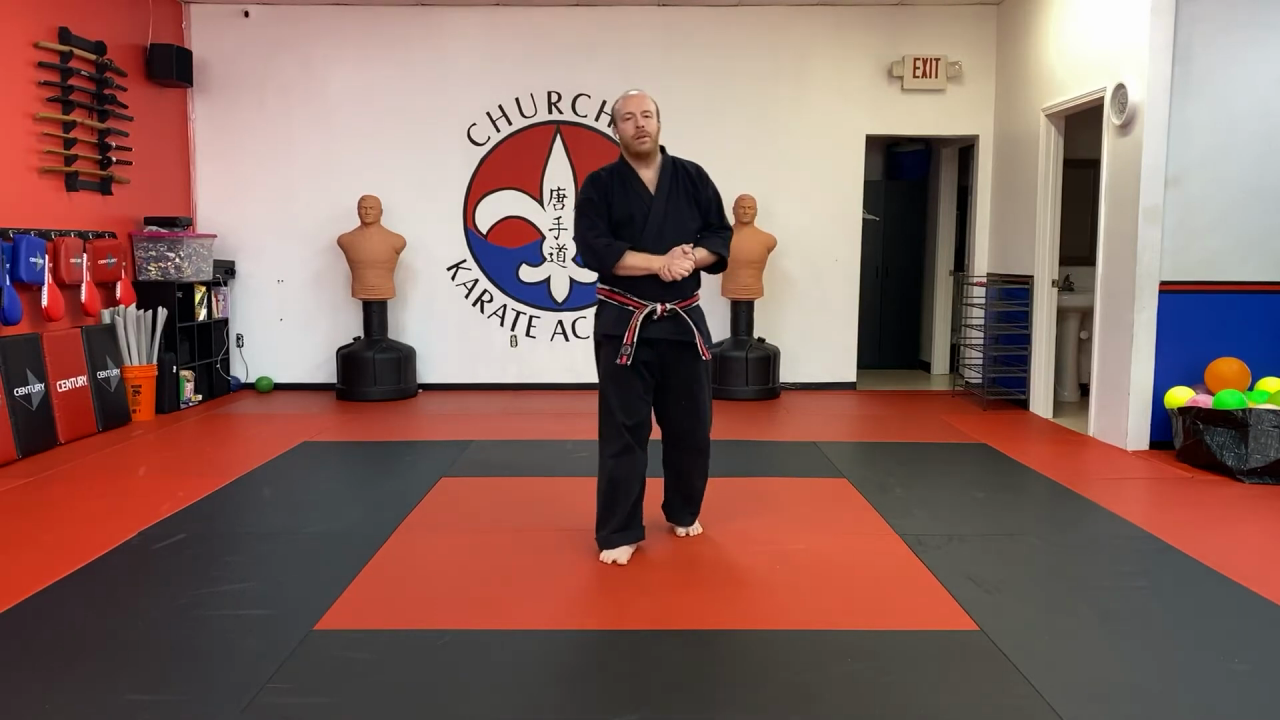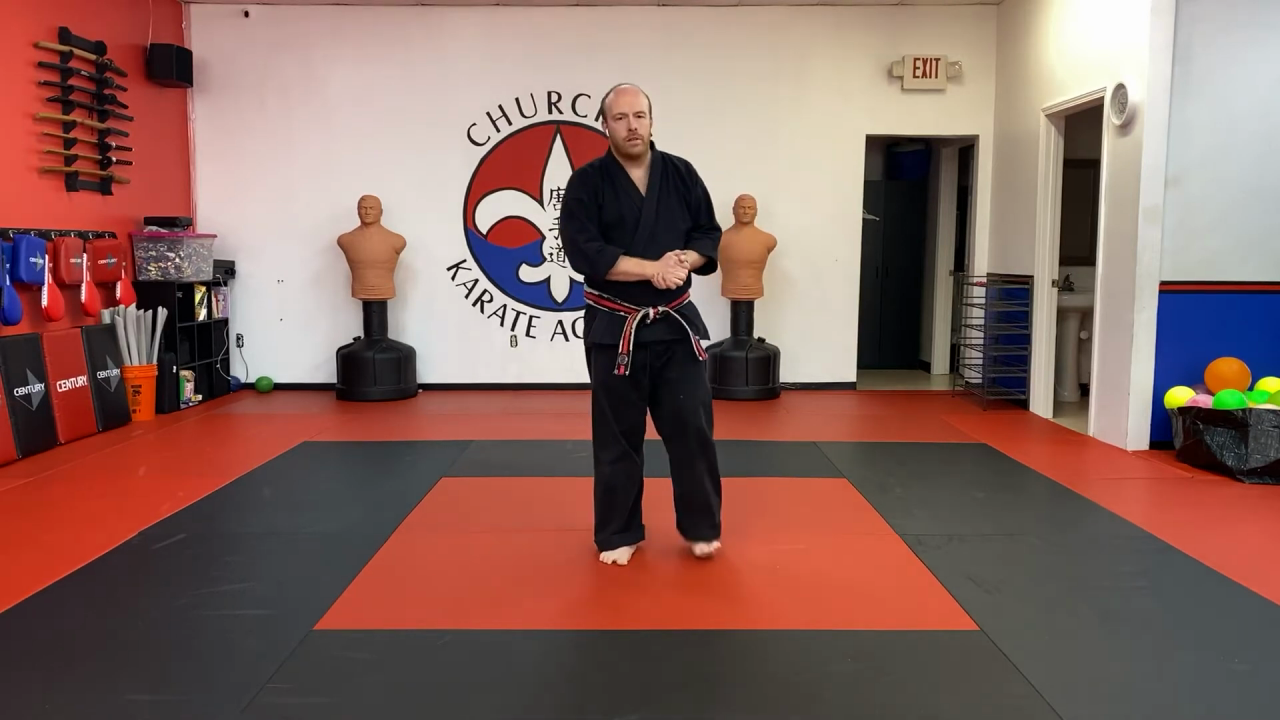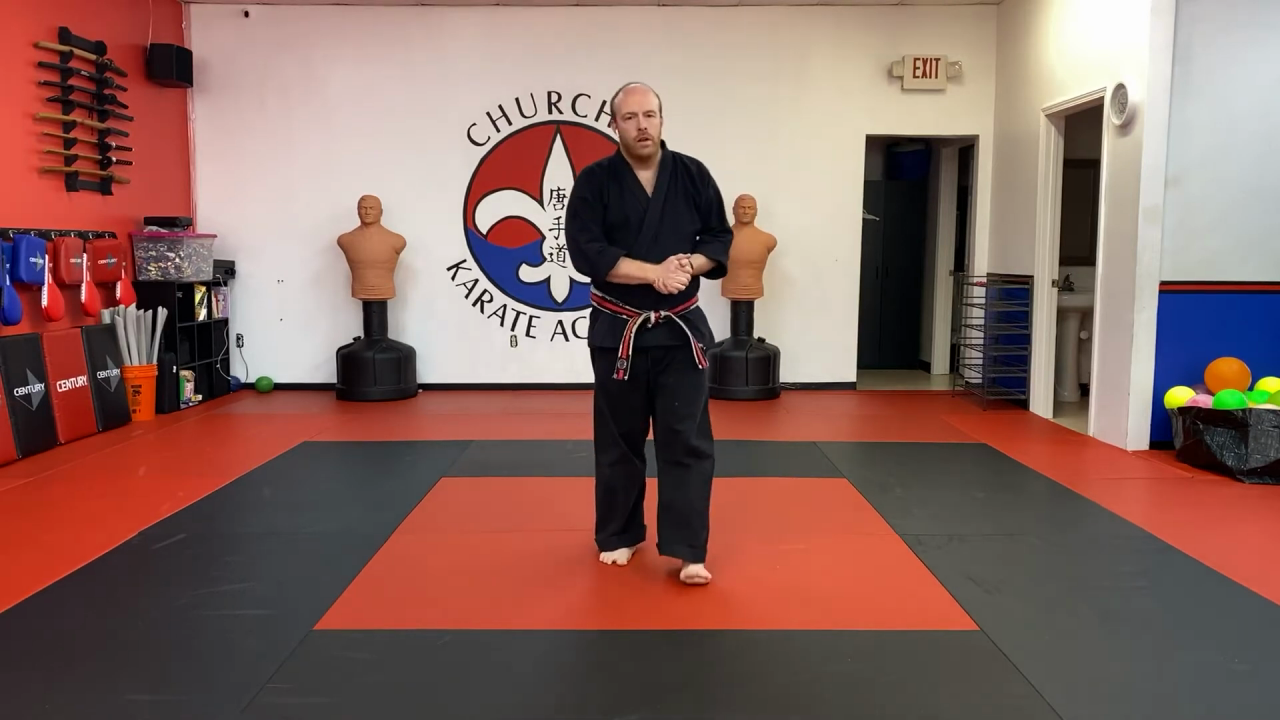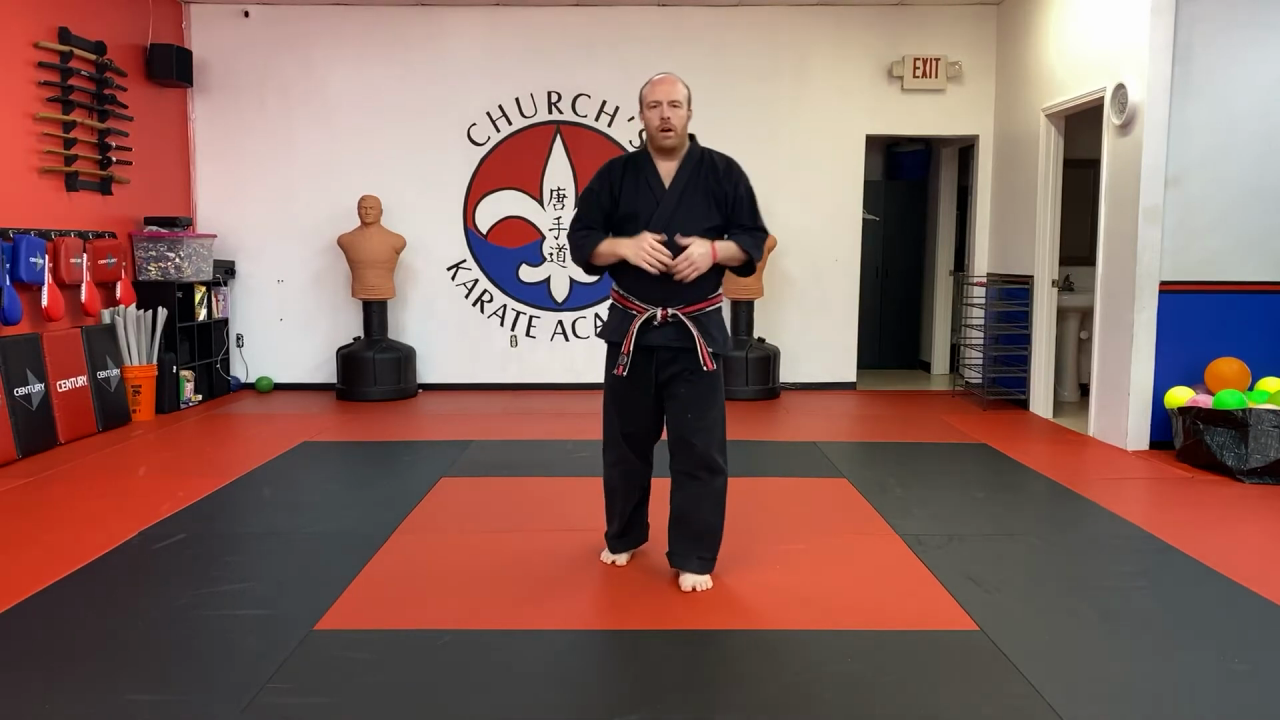
dt=0.3s
person 1, frame 1
left shoulder: (692, 177)
right shoulder: (600, 185)
left elbow: (720, 237)
right elbow: (595, 249)
left wrist: (691, 258)
right wrist: (661, 262)
left hip: (683, 321)
right hip: (623, 323)
left knee: (689, 426)
right knee: (622, 431)
left ankle: (683, 512)
right ankle: (620, 532)
person 1, frame 2
left shoulder: (681, 173)
right shoulder: (587, 183)
left elbow: (709, 236)
right elbow: (584, 253)
left wrist: (684, 262)
right wrist: (652, 268)
left hip: (676, 323)
right hip: (615, 327)
left knee: (692, 425)
right knee: (618, 436)
left ankle: (701, 526)
right ankle: (619, 533)
person 1, frame 3
left shoulder: (693, 175)
right shoulder: (595, 181)
left elbow: (719, 239)
right elbow: (586, 251)
left wrist: (689, 266)
right wrist: (652, 273)
left hip: (680, 328)
right hip: (618, 329)
left knee: (686, 439)
right knee: (619, 439)
left ankle: (686, 549)
right ankle: (619, 535)
person 1, frame 4
left shoulder: (722, 172)
right shoulder: (616, 173)
left elbow: (753, 238)
right elbow: (581, 238)
left wrist: (713, 250)
right wrist: (624, 246)
left hip: (695, 330)
right hip: (632, 328)
left knee: (699, 447)
right knee: (626, 439)
left ankle: (693, 557)
right ankle: (624, 535)
